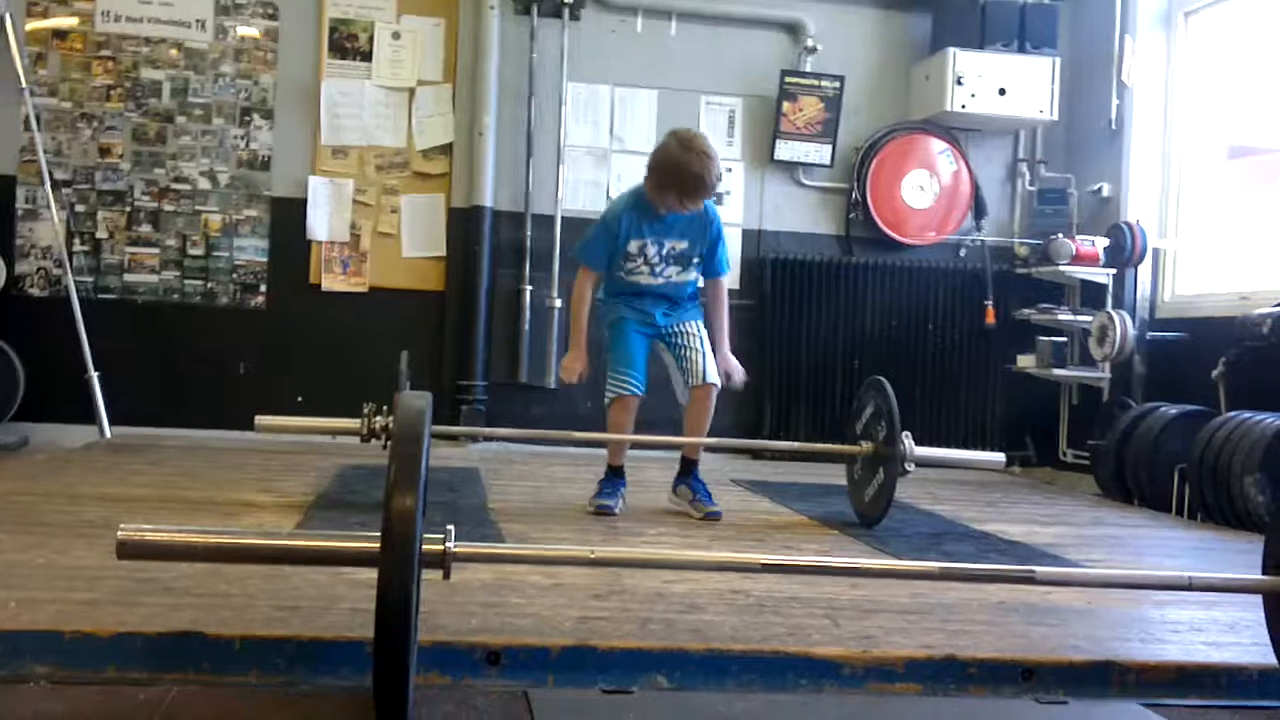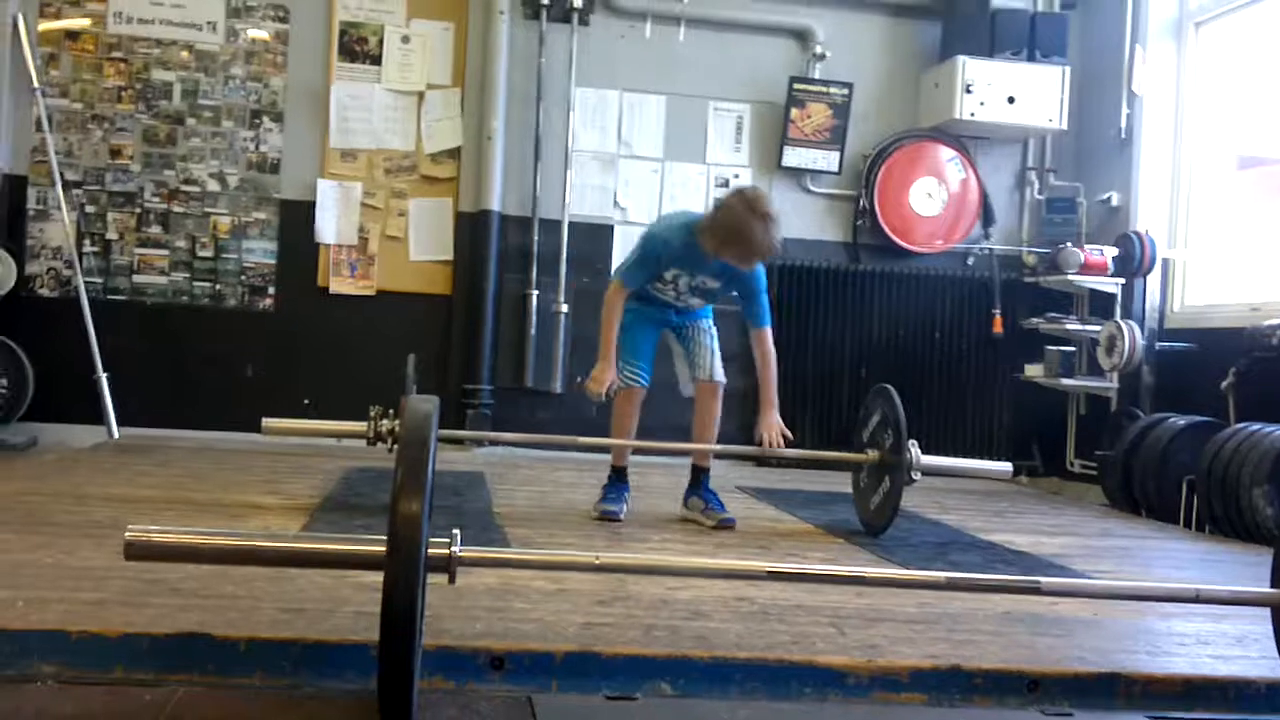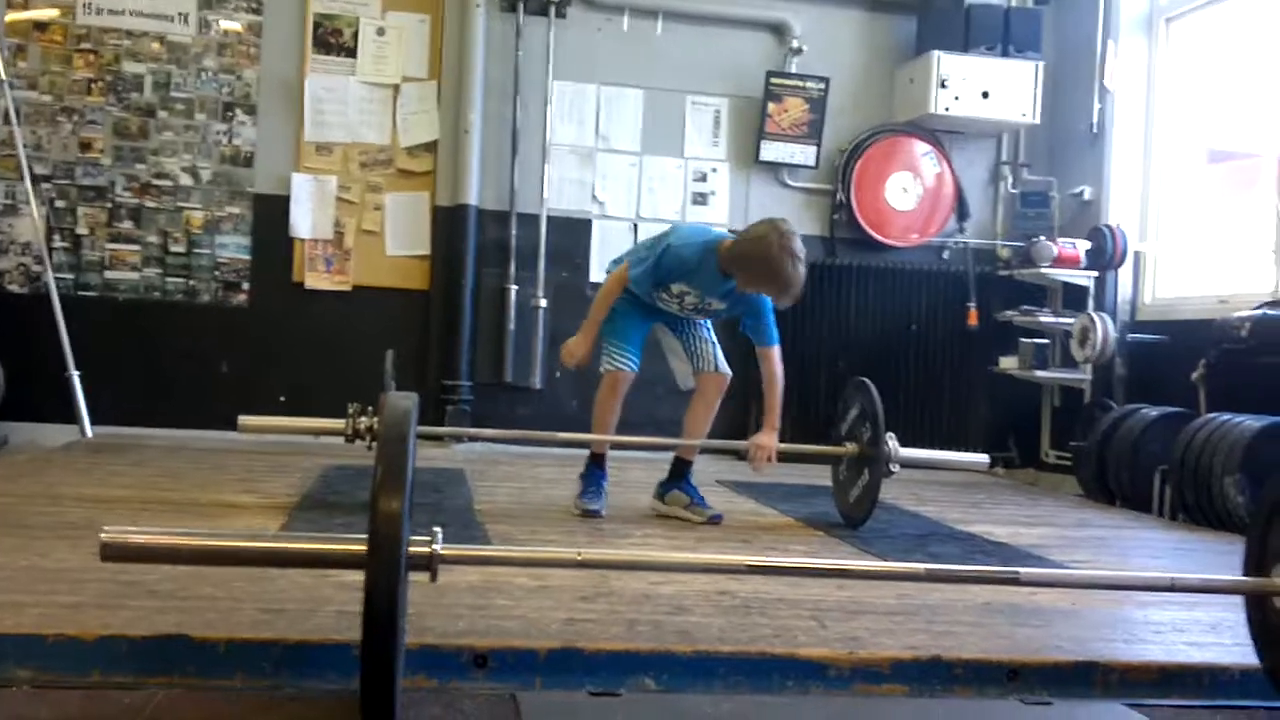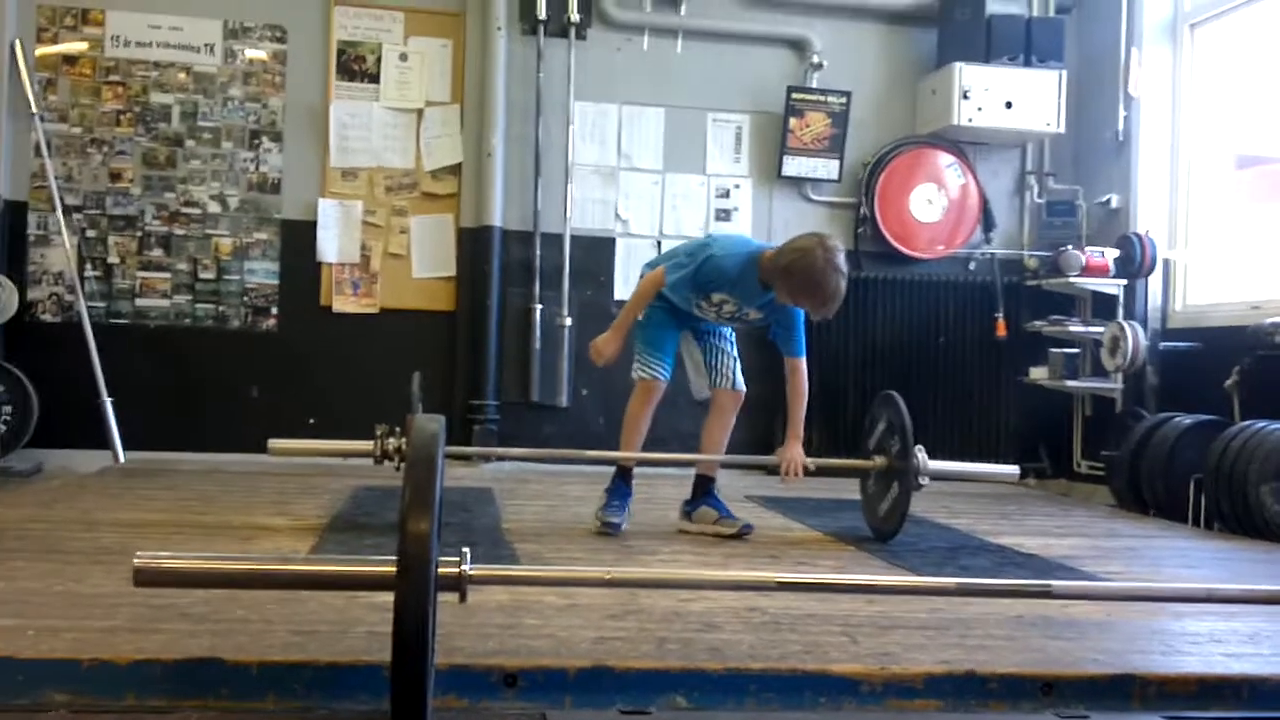
dt=0.2s
person 1, frame 1
left shoulder: (708, 219)
right shoulder: (622, 215)
left elbow: (716, 284)
right elbow: (587, 278)
left wrist: (723, 349)
right wrist: (577, 347)
left hip: (682, 310)
right hip: (629, 309)
left knee: (706, 385)
right knee: (627, 394)
left ankle: (687, 479)
right ankle: (613, 478)
person 1, frame 2
left shoulder: (749, 266)
right shoulder: (668, 236)
left elbow: (762, 337)
right elbow: (618, 290)
left wrist: (770, 410)
right wrist: (606, 362)
left hip: (693, 313)
right hip: (644, 305)
left knee: (711, 383)
right knee: (631, 387)
left ankle: (699, 489)
right ankle: (617, 483)
person 1, frame 3
left shoulder: (756, 293)
right shoulder: (685, 248)
left elbow: (771, 359)
right elbow: (618, 277)
left wrist: (770, 430)
right wrist: (585, 336)
left hip: (686, 313)
right hip: (636, 296)
left knee: (717, 378)
right knee: (618, 373)
left ankle: (676, 482)
right ankle: (594, 473)
person 1, frame 4
left shoulder: (788, 304)
right shoulder: (725, 259)
left elbow: (796, 369)
right elbow: (654, 278)
left wrist: (794, 442)
right wrist: (615, 334)
left hip: (711, 319)
right hip: (666, 301)
left knee: (730, 395)
right knee: (652, 383)
left ankle: (700, 499)
right ankle: (620, 487)
